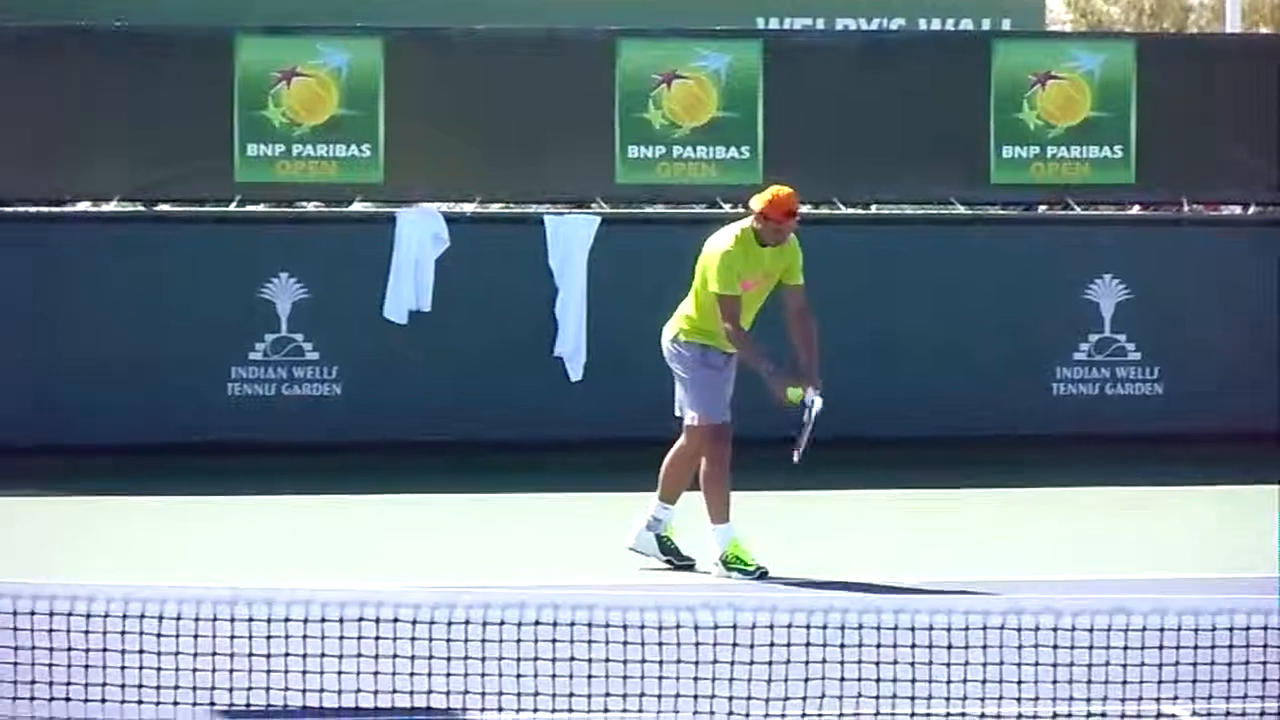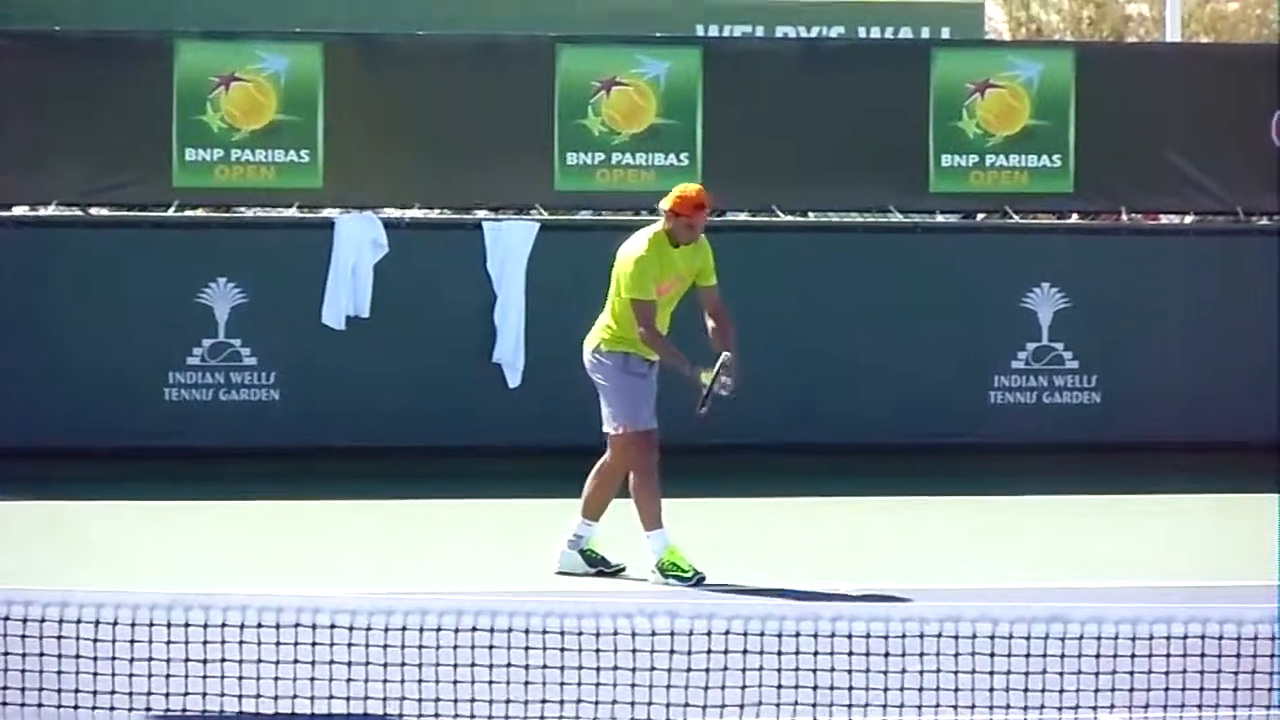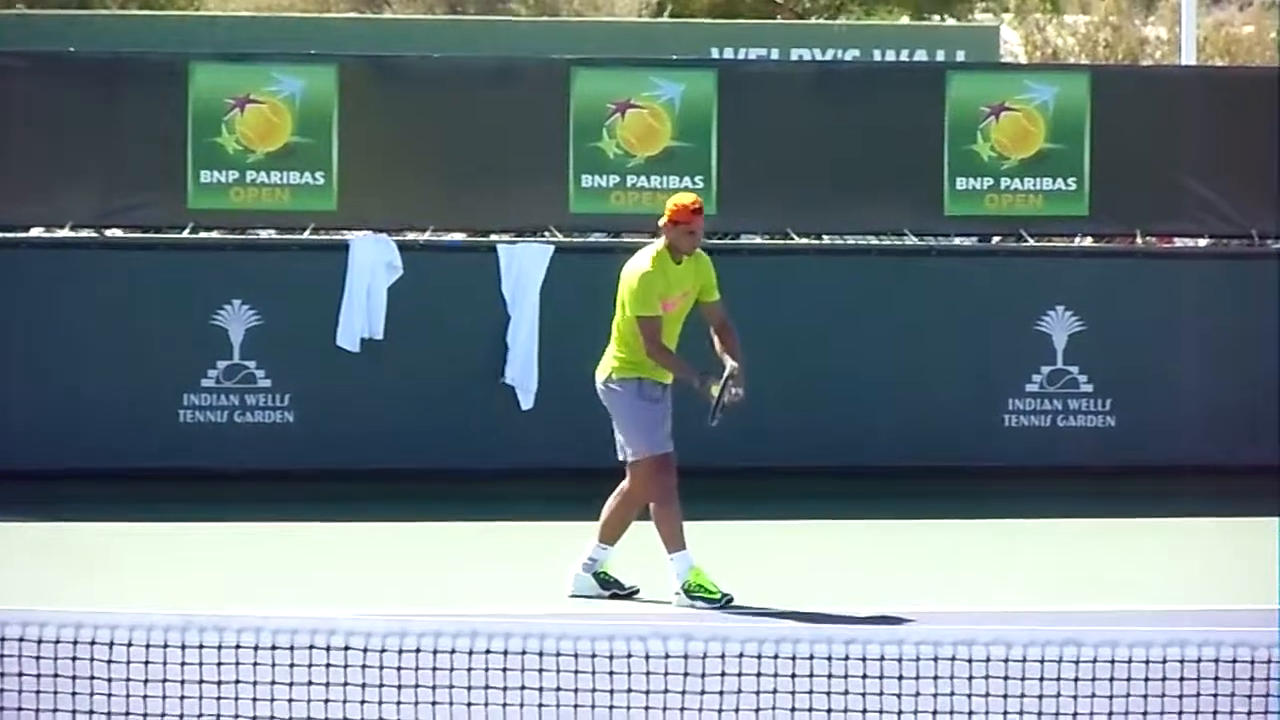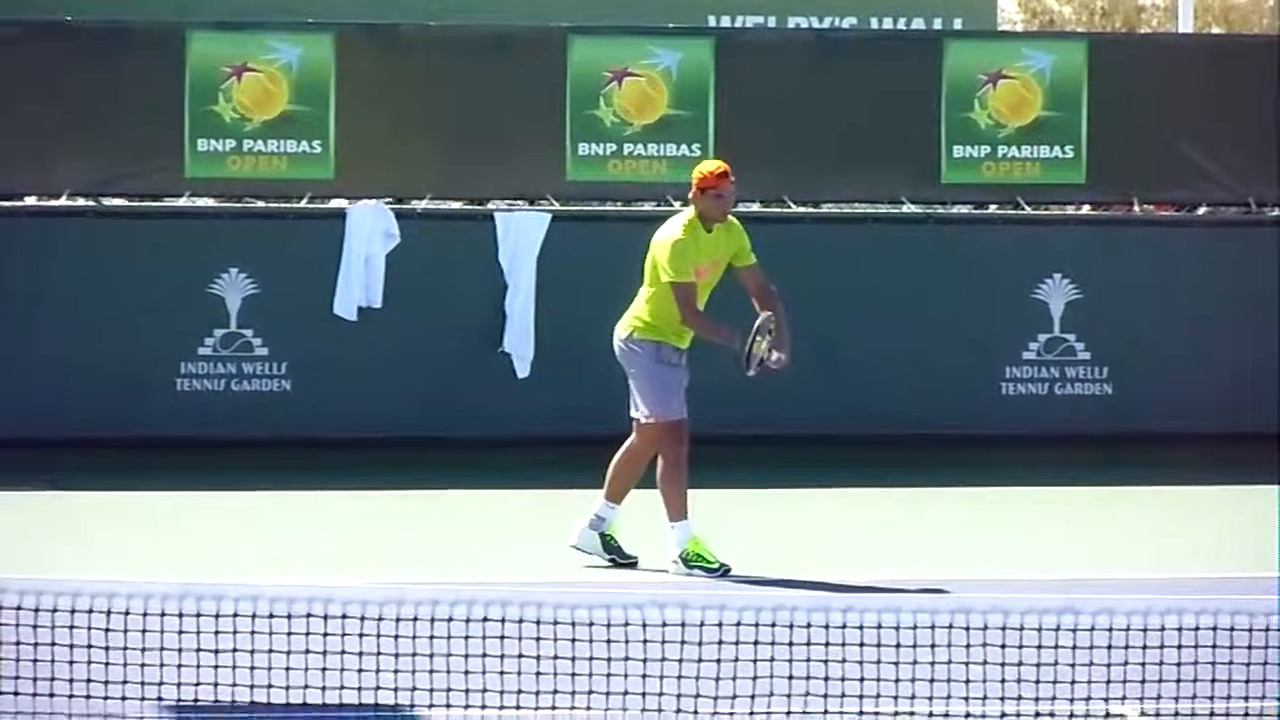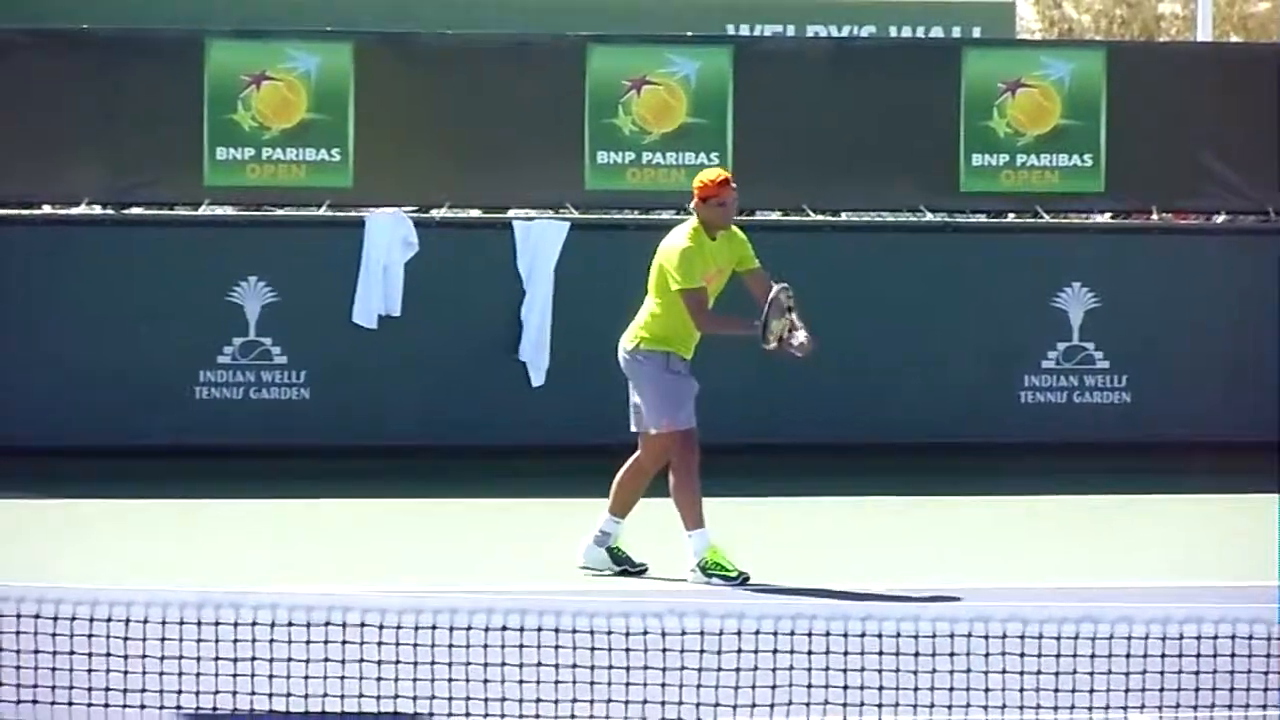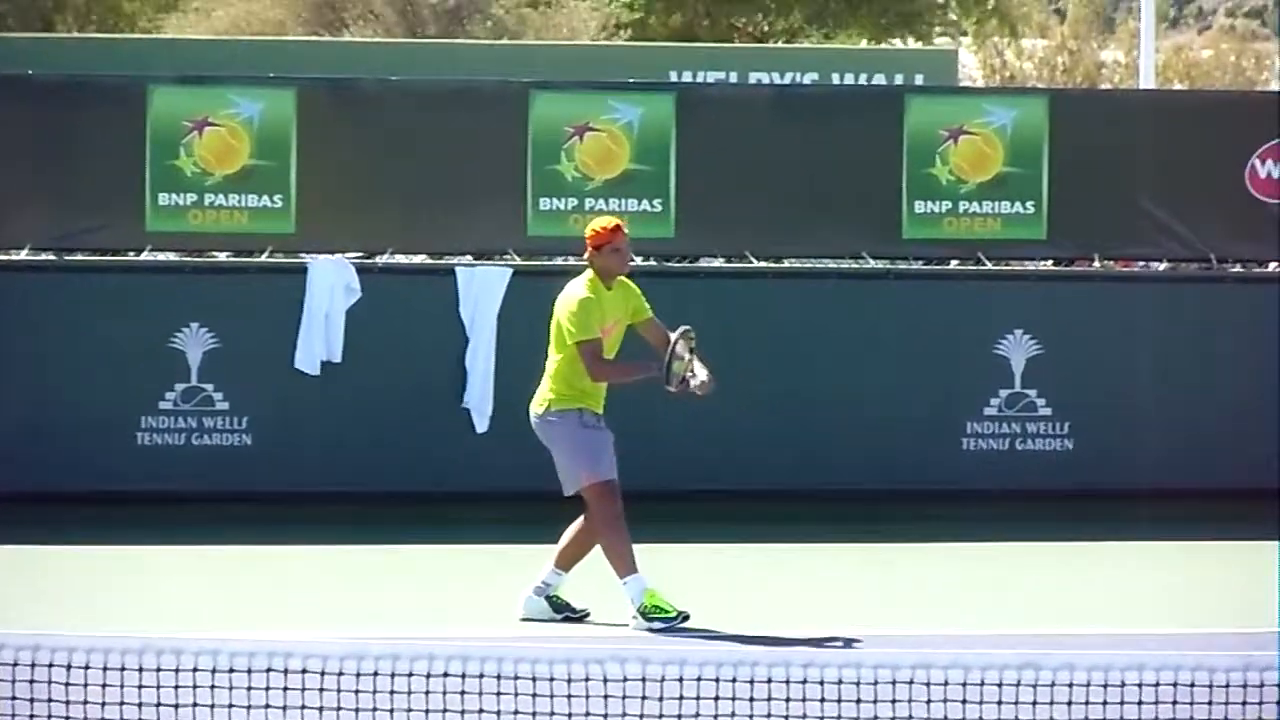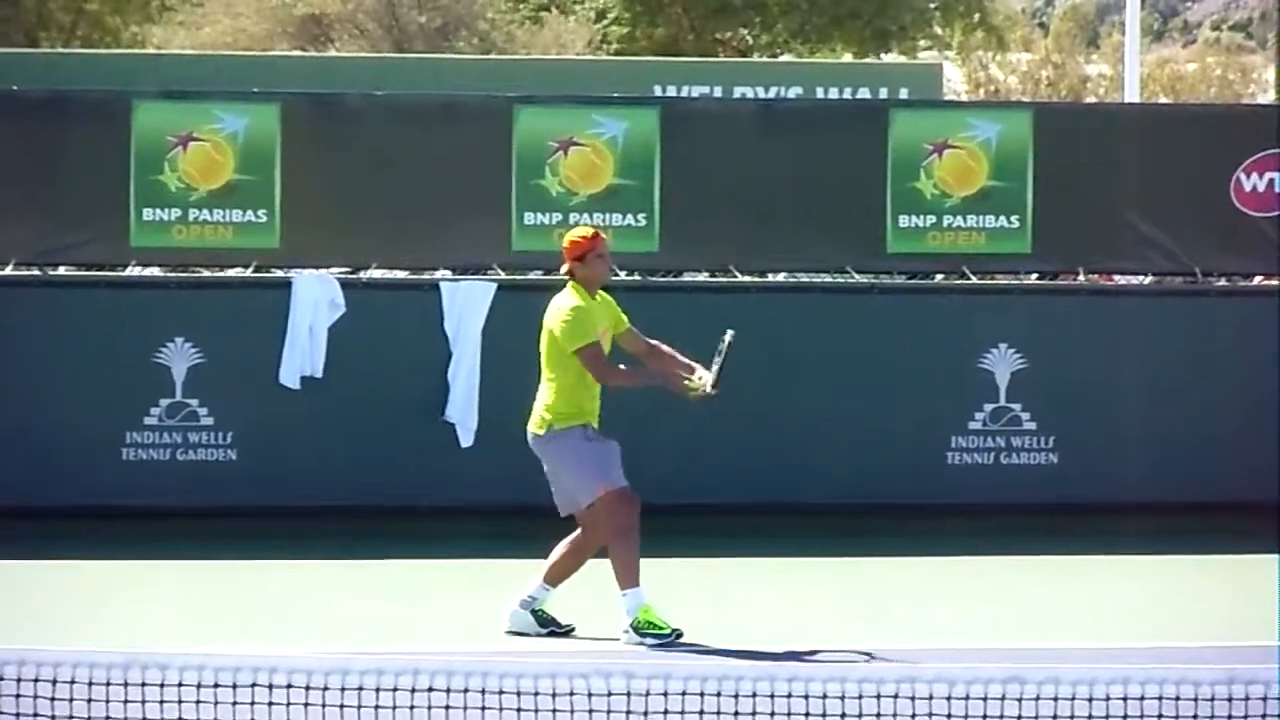
dt=0.5s
person 1, frame 1
left shoulder: (788, 246)
right shoulder: (726, 250)
left elbow: (798, 311)
right elbow: (731, 325)
left wrist: (810, 369)
right wrist: (770, 373)
left hip: (722, 349)
right hip: (693, 342)
left knee: (694, 441)
right knee: (717, 440)
left ankle: (652, 529)
right ankle: (726, 549)
person 1, frame 2
left shoulder: (699, 248)
right shoulder: (639, 255)
left elbow: (714, 309)
right elbow: (645, 329)
left wrist: (726, 357)
right wrist: (689, 369)
left hip: (641, 356)
right hip: (615, 353)
left knee: (620, 454)
right knee: (644, 449)
left ankle: (575, 546)
right ankle: (661, 556)
person 1, frame 3
left shoulder: (700, 264)
right shoulder: (644, 272)
left elbow: (719, 323)
right elbow: (653, 347)
left wrist: (733, 365)
right wrist: (699, 380)
left hip: (651, 381)
right hip: (627, 379)
left knee: (639, 481)
right knee: (662, 473)
left ankle: (590, 570)
right ankle: (686, 578)
person 1, frame 4
left shoulder: (732, 231)
right shoulder: (676, 239)
left elbow: (761, 289)
right elbow: (688, 314)
left wrist: (779, 337)
right wrist: (738, 342)
left hip: (668, 344)
right hip: (646, 340)
left knee: (645, 440)
right knee: (674, 438)
left ankle: (595, 527)
right ankle: (685, 547)
person 1, frame 5
left shoulder: (733, 239)
right shoulder: (683, 248)
left elbow: (768, 291)
right elbow: (702, 319)
right wrist: (758, 329)
left hip: (667, 355)
right hip: (650, 352)
left knee: (653, 453)
right knee: (684, 448)
left ankle: (601, 542)
right ankle: (704, 556)
person 1, frame 6
left shoulder: (625, 291)
right shoulder: (579, 300)
left elbow: (664, 339)
right elbow: (596, 369)
left wrist: (695, 367)
right wrist: (656, 369)
left hip: (583, 411)
right hip: (563, 411)
left knee: (600, 510)
right knee: (607, 501)
left ankle: (541, 594)
right ankle: (642, 601)
person 1, frame 7
left shoulder: (601, 303)
right shoulder: (571, 309)
left elbow: (645, 347)
right elbow: (603, 373)
left wrist: (692, 368)
right wrist: (665, 380)
left hip: (569, 429)
right hip: (562, 430)
left knee: (596, 528)
right knee: (624, 507)
left ankle: (527, 606)
right ankle: (636, 616)
